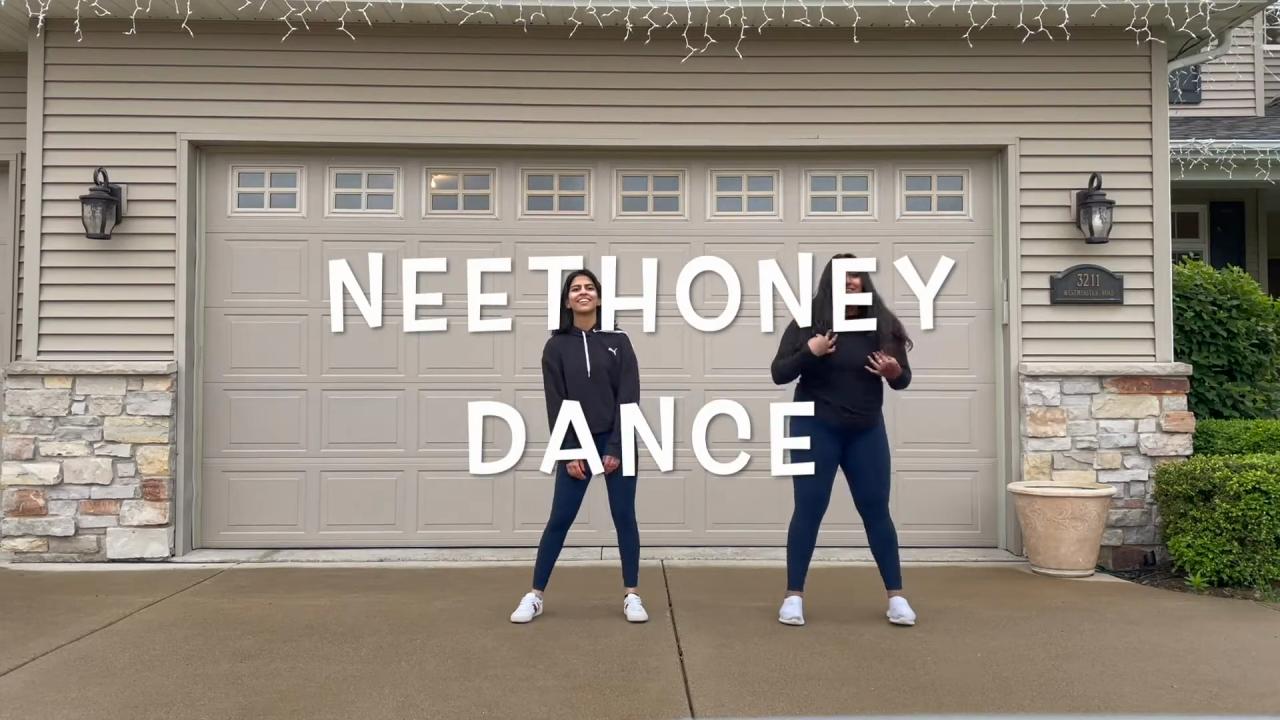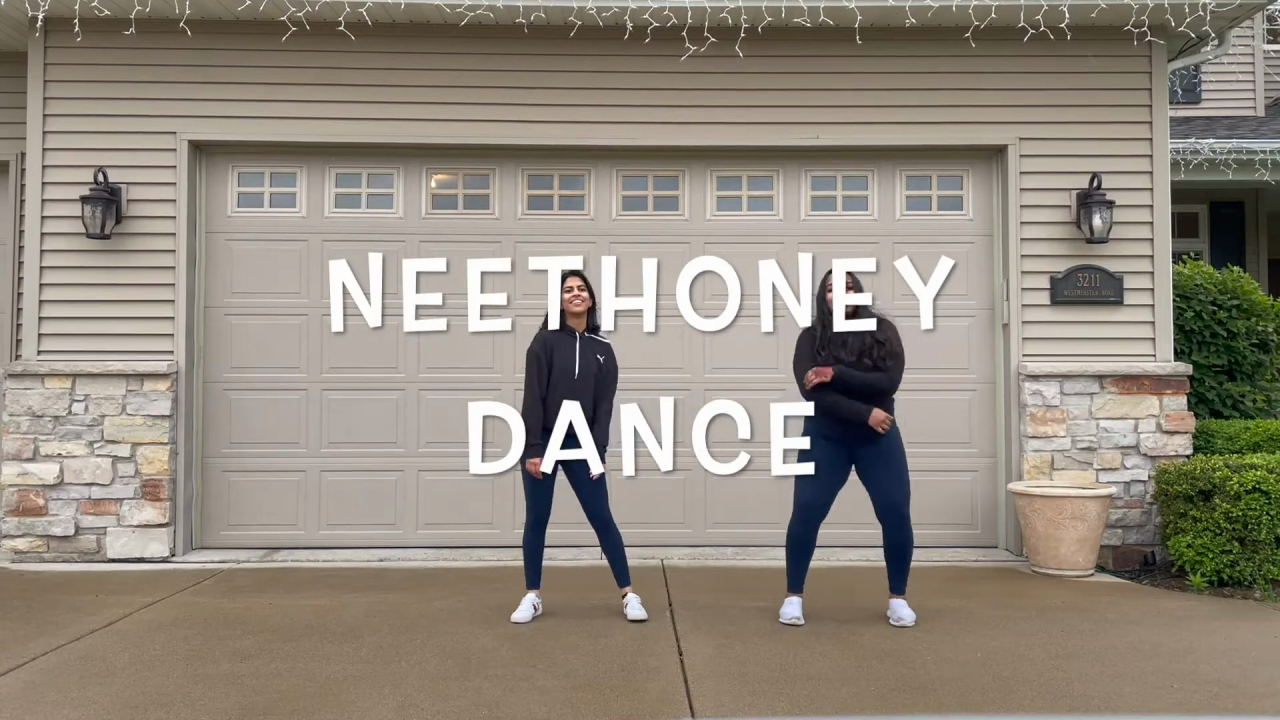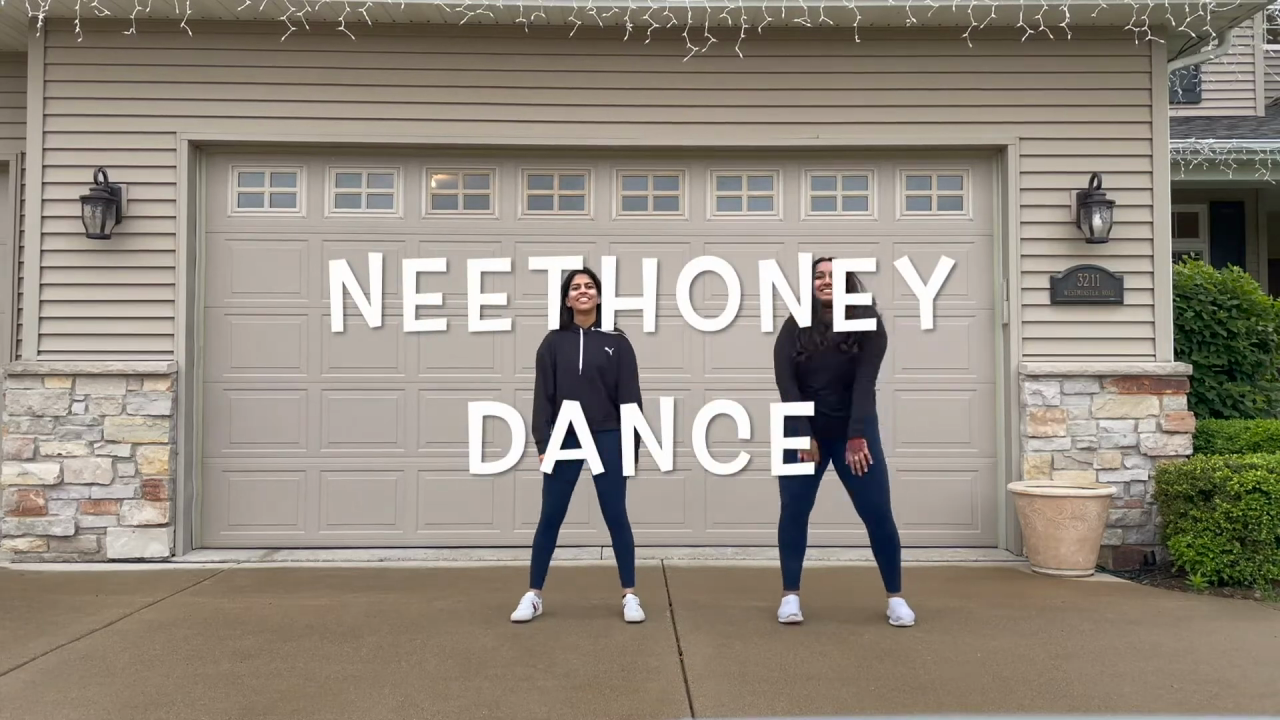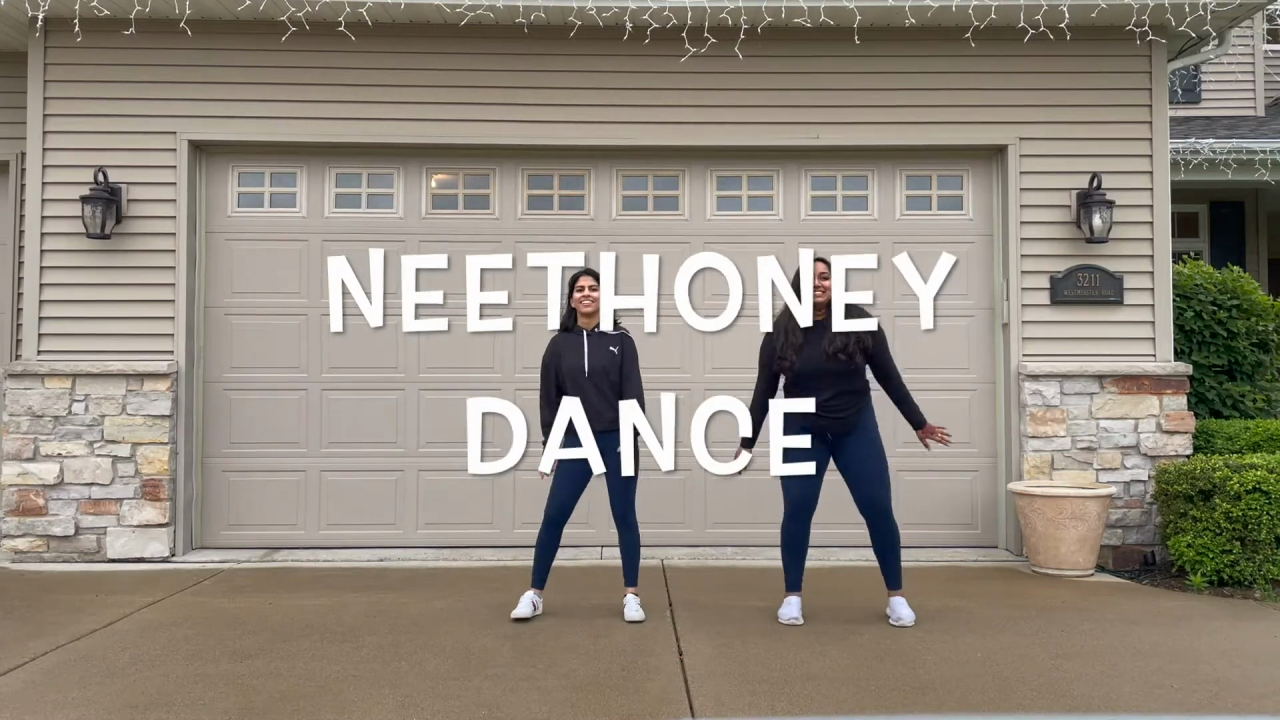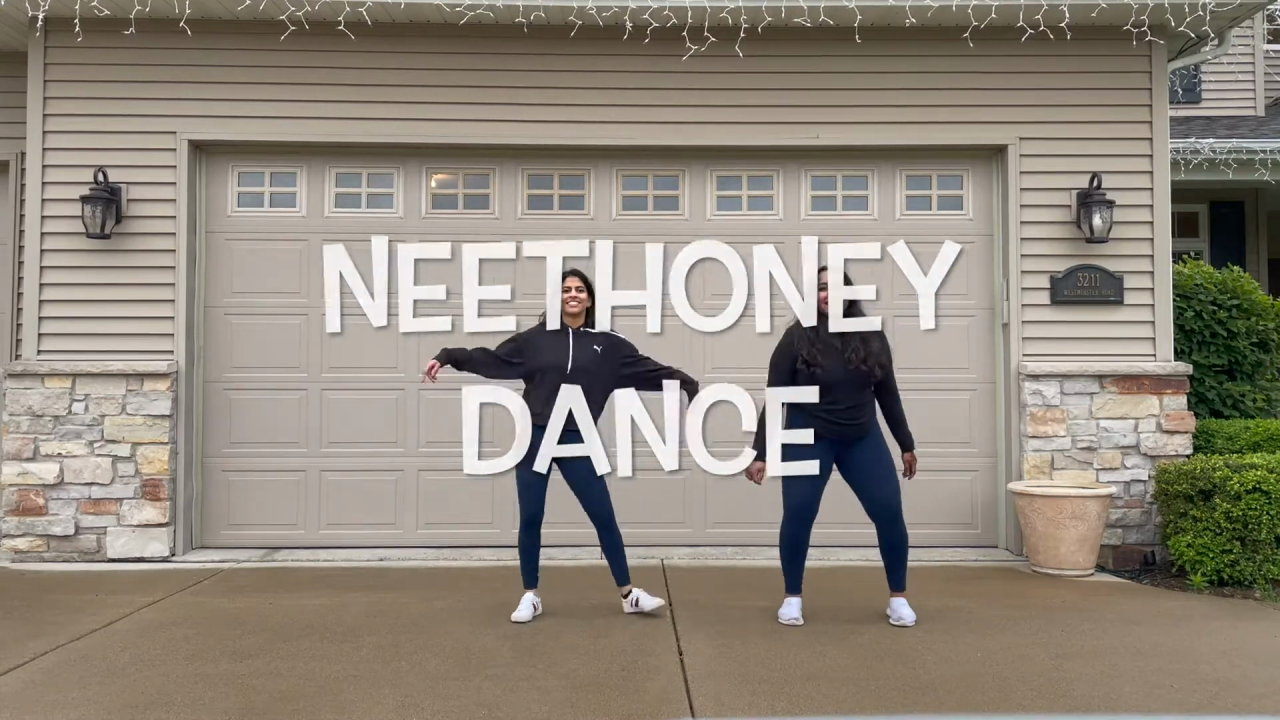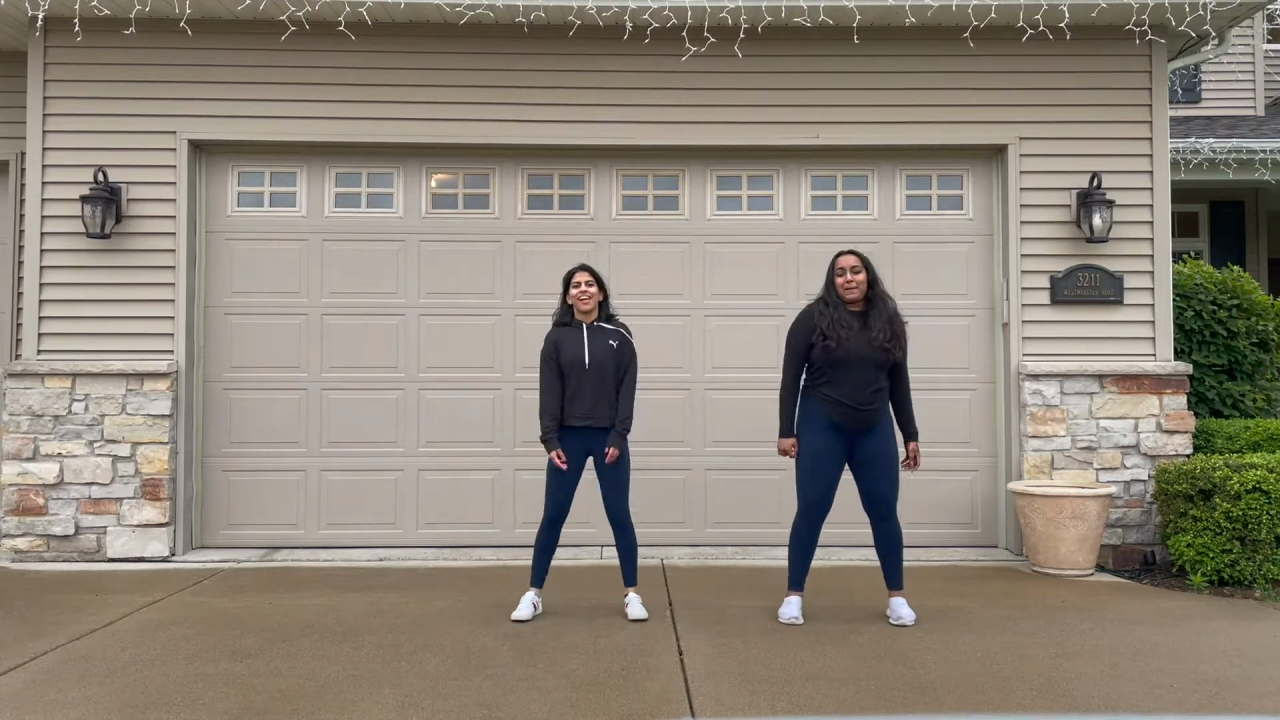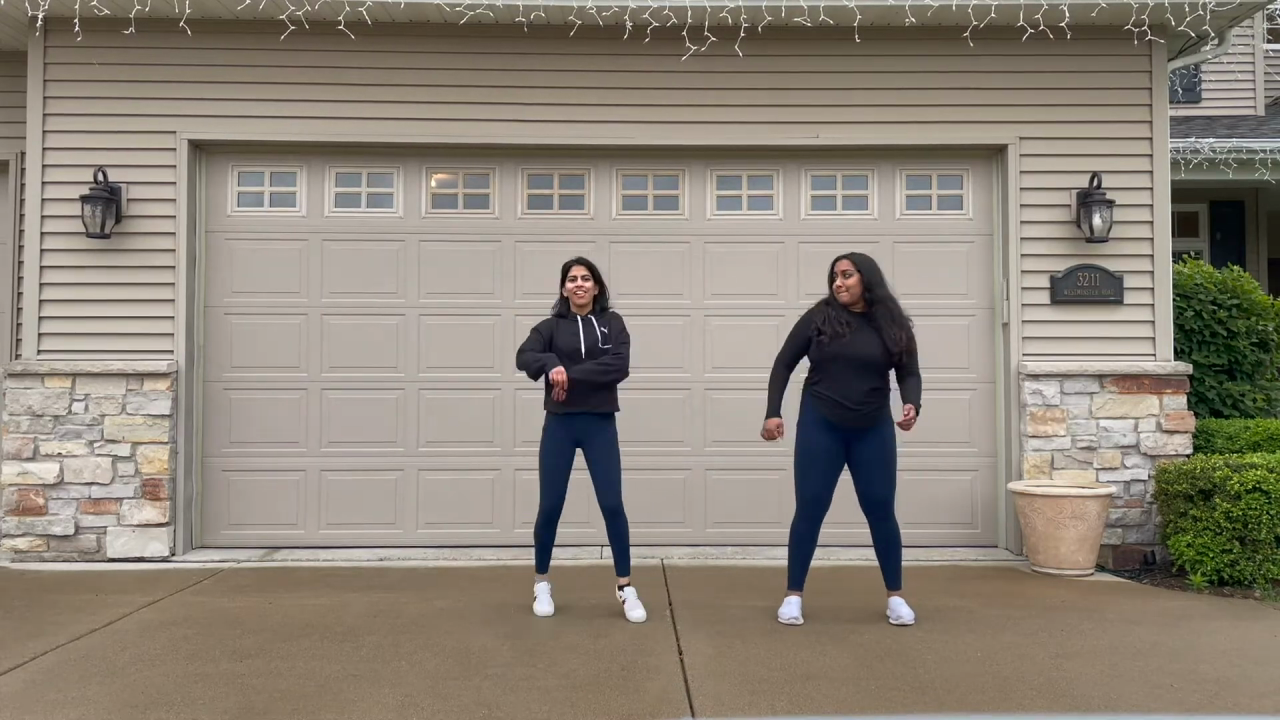
dt=0.4s
person 1, frame 1
left shoulder: (882, 323)
right shoulder: (809, 322)
left elbow: (905, 378)
right elbow: (779, 373)
left wrist: (895, 371)
right wrist: (809, 352)
left hip: (866, 430)
right hip: (817, 427)
left knee: (876, 510)
right knee: (809, 509)
left ankle: (896, 597)
right ankle: (793, 596)
person 1, frame 2
left shoulder: (882, 331)
right shoulder: (811, 338)
left elbow: (889, 382)
right elbow: (811, 390)
left wrist: (835, 374)
right wrist: (863, 413)
left hip: (878, 440)
right hip: (825, 438)
left knee: (896, 516)
right knee: (806, 514)
left ankle: (897, 599)
right ankle: (793, 596)
person 1, frame 3
left shoulder: (867, 324)
right shoulder: (794, 329)
left elbow: (865, 381)
right elbow: (786, 383)
left wrist: (858, 436)
right wrist: (802, 438)
left hip: (855, 433)
right hip: (804, 433)
left knee: (877, 513)
right knee: (794, 510)
left ankle: (895, 597)
right ankle: (791, 595)
person 1, frame 4
left shoulder: (861, 325)
right shoulder: (781, 333)
left elbow: (889, 376)
right elbow: (764, 389)
left wrist: (919, 424)
right wrist: (747, 441)
left hip: (856, 430)
right hip: (802, 432)
left knee: (878, 510)
right knee: (798, 511)
left ankle: (896, 597)
right ankle: (792, 596)
person 1, frame 5
left shoulder: (871, 339)
right shoulder: (797, 341)
left elbow: (888, 395)
left wrist: (906, 446)
right wrist: (760, 454)
left hip: (863, 438)
right hip: (809, 439)
left knee: (889, 512)
right knee: (798, 513)
left ankle: (898, 598)
right ankle: (793, 597)
person 1, frame 6
left shoulder: (889, 322)
right shoulder: (814, 318)
left elbow: (899, 383)
right elbow: (791, 377)
left wrist: (910, 436)
right wrist: (787, 432)
left hip: (874, 429)
right hip: (822, 426)
left knee: (883, 510)
right knee: (812, 509)
left ankle: (896, 597)
right ankle: (794, 596)
person 1, frame 7
left shoulder: (891, 322)
right shoulder: (820, 317)
left elbow: (909, 372)
right elbow: (783, 364)
left wrist: (912, 403)
right wrist: (773, 412)
left hip: (873, 428)
right hip: (820, 425)
left knee: (880, 509)
right knee: (811, 506)
left ankle: (895, 595)
right ankle: (793, 596)
person 2, frame 1
left shoulder: (618, 341)
right shoulder: (556, 345)
left elbow: (629, 396)
right elbow: (556, 401)
left wrist: (616, 447)
right wrist: (568, 450)
left hip: (616, 443)
right hip: (575, 445)
left knee: (624, 518)
right knee: (560, 520)
left ankle: (631, 596)
right ankle: (535, 595)
person 2, frame 2
left shoulder: (603, 349)
right shoulder: (545, 340)
left elbow: (604, 403)
right elbow: (533, 396)
left wrist: (598, 449)
right wrist: (532, 447)
left hip: (581, 444)
right hip: (543, 442)
left knee: (602, 519)
right knee: (537, 520)
left ankle: (629, 594)
right ankle: (532, 596)
person 2, frame 3
left shoulder: (616, 342)
right shoulder: (554, 343)
left elbow: (629, 396)
right elbow: (544, 397)
left wrist: (629, 448)
right wrist: (542, 445)
left hip: (607, 440)
right hip: (565, 441)
left knee: (616, 517)
right knee: (550, 518)
left ankle: (629, 596)
right ankle: (534, 596)
person 2, frame 4
left shoulder: (620, 340)
right shoulder: (559, 344)
left elbow: (632, 391)
right elbow: (551, 399)
left wrist: (632, 440)
right wrist: (551, 445)
left hip: (617, 440)
right hip: (576, 442)
left knee: (625, 517)
right knee: (554, 516)
left ankle: (631, 596)
right ankle: (534, 594)
person 2, frame 5
left shoulder: (608, 342)
right shoulder: (537, 339)
left elbow: (645, 369)
right elbow: (493, 359)
left wrist: (686, 383)
right wrist: (448, 357)
left hip: (576, 443)
right hip: (536, 439)
left knee: (604, 517)
right knee: (530, 519)
left ankle: (629, 592)
right ankle: (531, 595)
person 2, frame 6
left shoulder: (619, 335)
right shoulder: (557, 338)
left elbow: (627, 389)
right elbow: (550, 393)
left wrist: (618, 437)
right wrist: (550, 441)
left hip: (610, 439)
right hip: (568, 437)
left knee: (619, 516)
right knee: (553, 517)
left ankle: (631, 595)
right ankle: (534, 594)
person 2, frame 7
left shoulder: (612, 323)
right shoulder: (552, 326)
left elbow: (618, 367)
right elbow: (524, 358)
left wrist: (573, 375)
right wrist: (551, 365)
left hip: (600, 424)
right hip: (559, 424)
left knee: (612, 506)
right knee: (549, 507)
left ankle: (625, 585)
right ankle: (541, 582)
